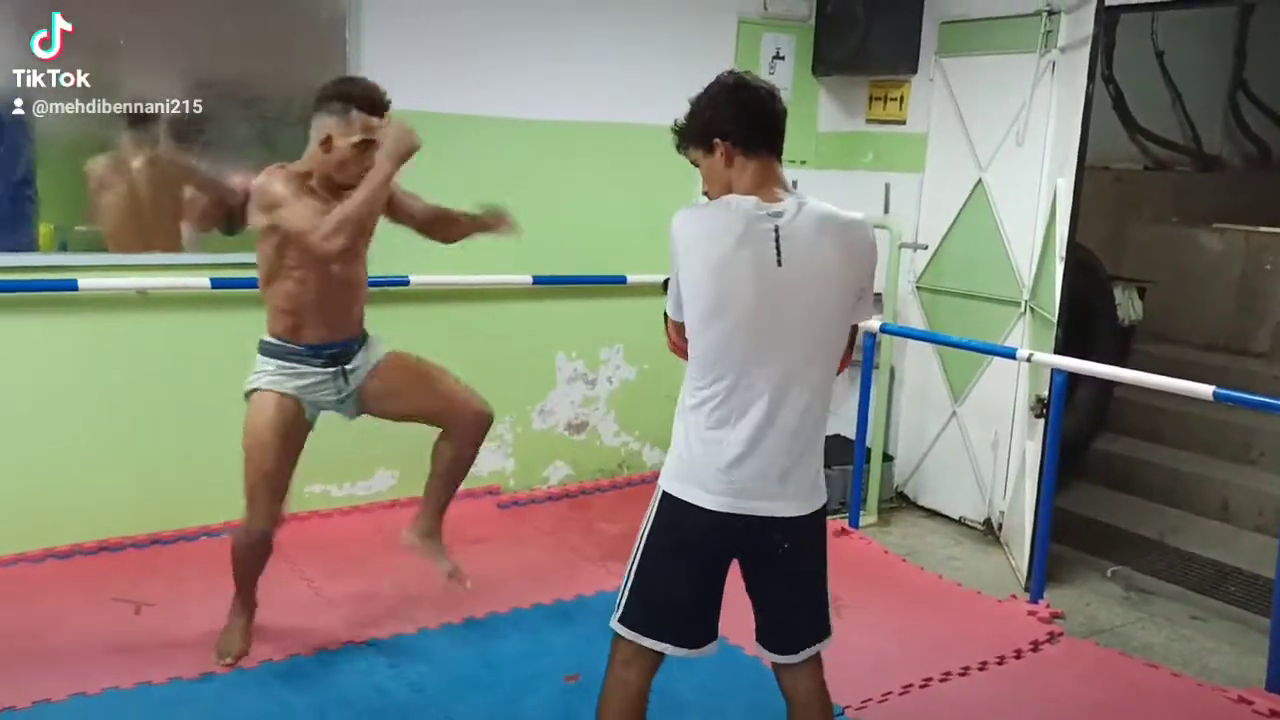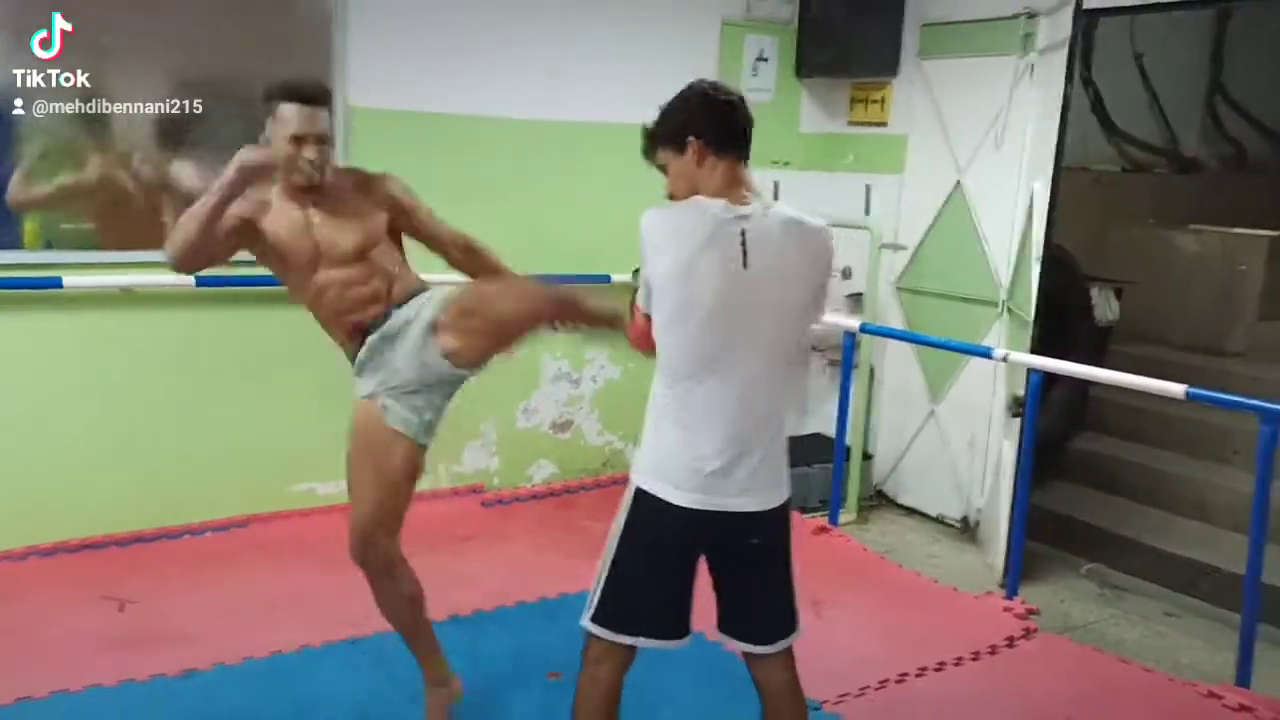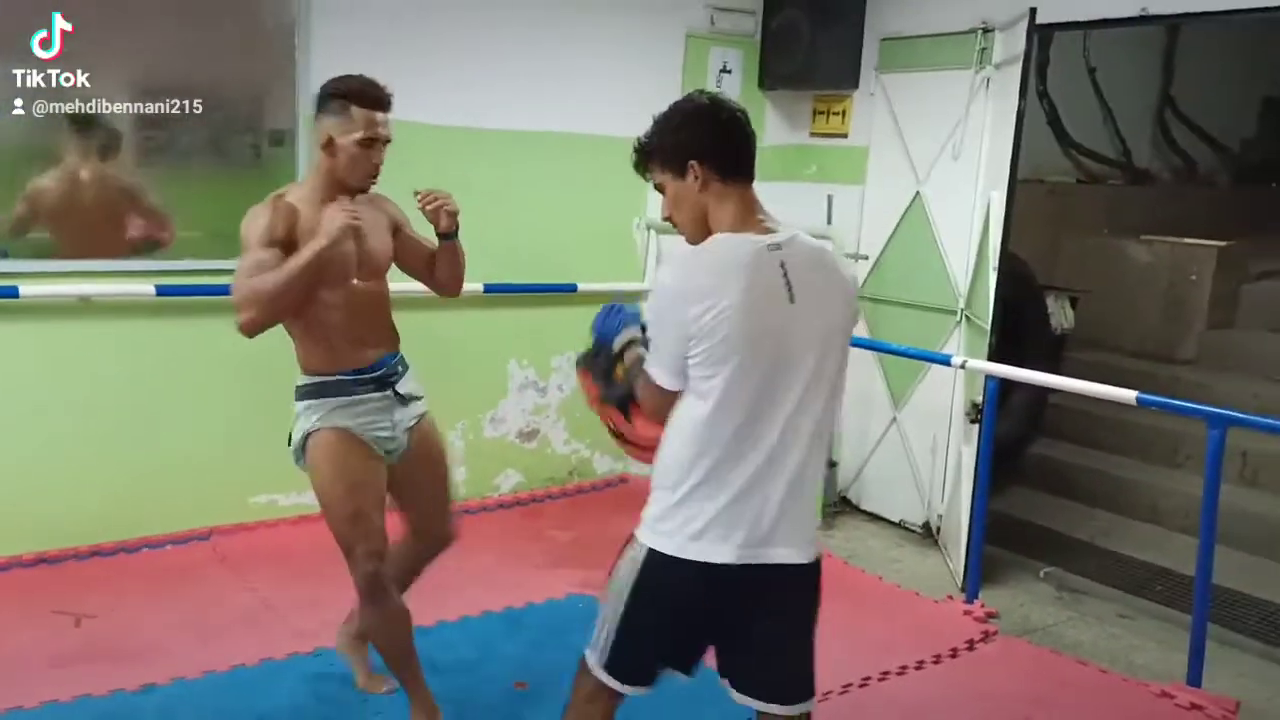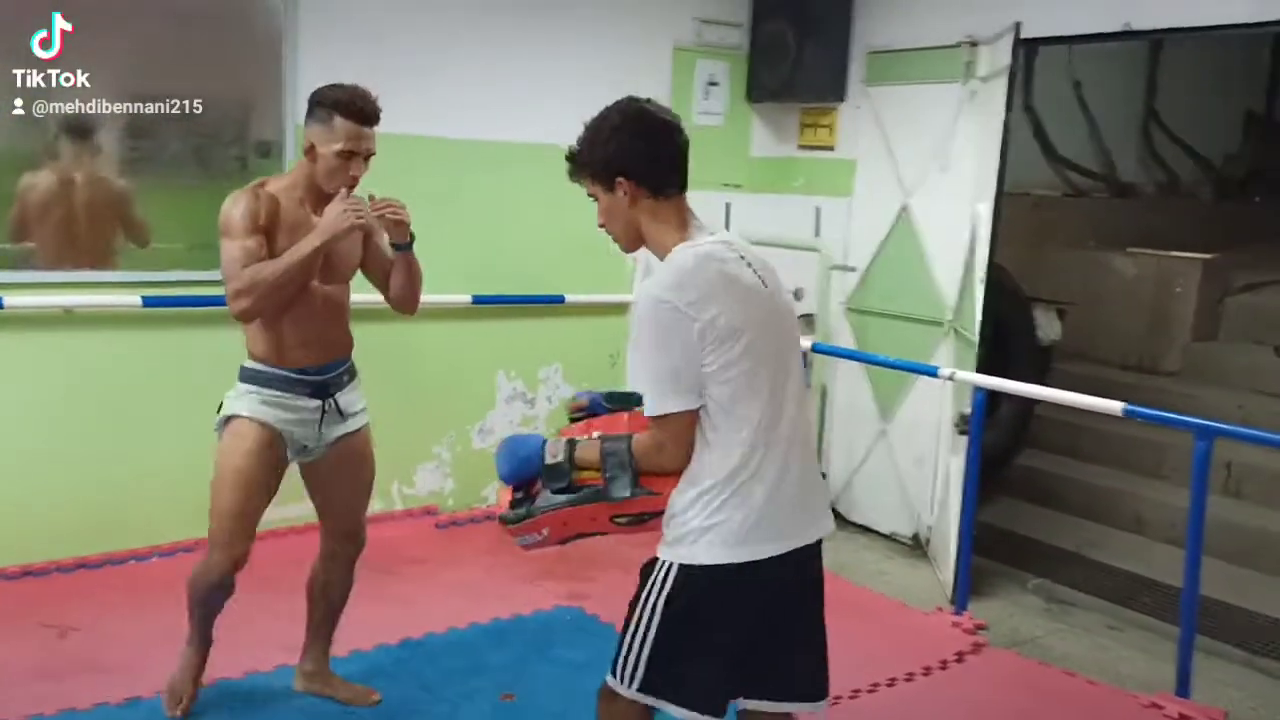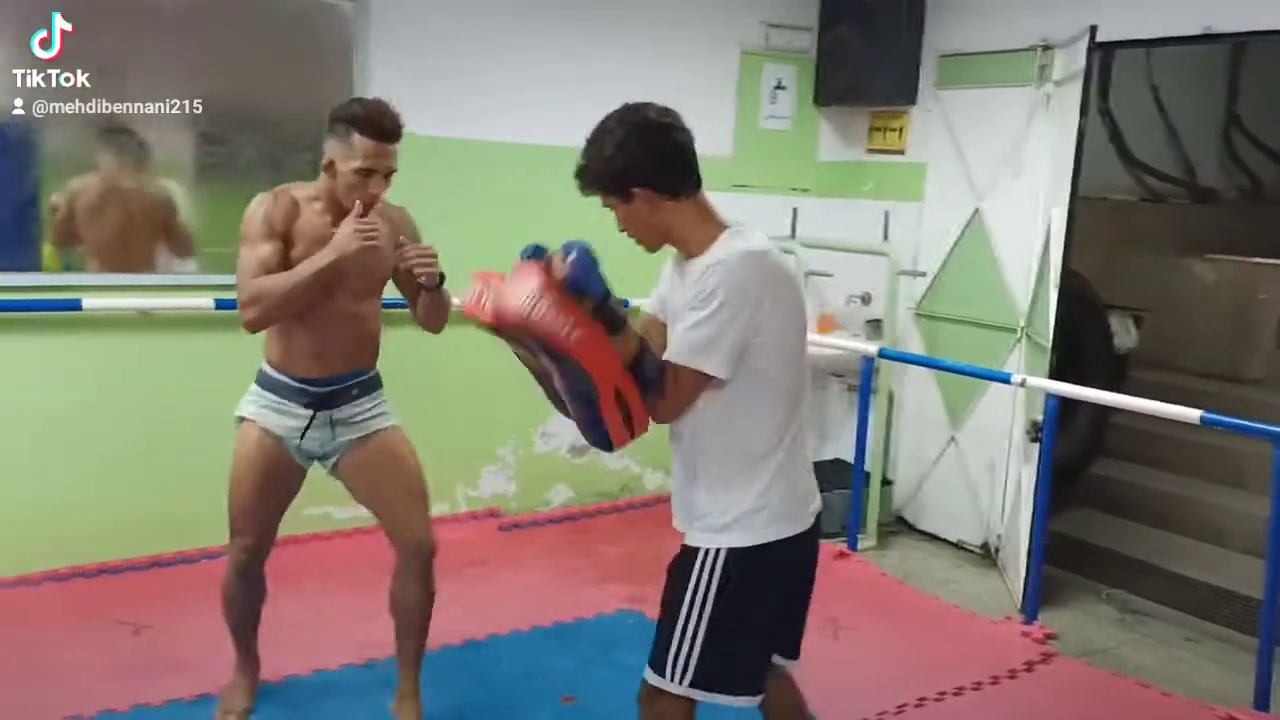
dt=0.4s
person 1, frame 1
left shoulder: (693, 229)
right shoulder: (851, 238)
right elbow: (838, 354)
left hip: (698, 488)
right hip: (793, 493)
left knee: (634, 655)
right knee: (799, 665)
person 1, frame 2
left shoulder: (662, 228)
right shoulder: (811, 238)
left hip: (671, 484)
right hip: (759, 490)
left knee: (607, 651)
right knee: (774, 659)
person 1, frame 3
left shoulder: (689, 280)
right shoulder: (833, 275)
left elbow: (658, 409)
left wrist: (627, 347)
left hip: (688, 541)
right hip: (787, 544)
person 1, frame 4
left shoulder: (668, 293)
right shoulder: (737, 259)
left elbow: (669, 450)
left wrist: (559, 452)
right wrist: (630, 405)
left hip: (718, 548)
right hip: (795, 535)
person 1, frame 5
left shoulder: (735, 272)
right shoulder: (693, 263)
left elbow: (666, 399)
right elbow: (641, 348)
left wrist: (597, 311)
right wrist: (573, 300)
left hip: (742, 529)
right hip: (776, 517)
right knee: (764, 669)
person 2, frame 1
left shoulder: (370, 184)
right shoulder: (276, 187)
left elbow: (433, 223)
right elbow: (327, 239)
left wrist: (477, 219)
right wrist: (390, 166)
left hip: (357, 356)
right hip: (286, 368)
left knee: (473, 414)
right knee: (261, 519)
left ankle: (427, 527)
right ankle: (242, 613)
person 2, frame 2
left shoulder: (374, 190)
right shoulder: (253, 213)
left elbow: (456, 246)
right elbow: (181, 258)
left wrist: (518, 284)
right wrist: (230, 181)
left hip: (428, 330)
right hip: (379, 373)
left knee: (538, 300)
right knee: (370, 545)
person 2, frame 3
left shoulder: (383, 210)
right shoulder: (273, 217)
left elbow: (447, 285)
right elbow: (249, 317)
left wrist: (447, 233)
right wrist: (323, 243)
left hip: (398, 388)
right hip: (331, 405)
left knee: (435, 536)
right knee: (373, 567)
left ankle: (356, 632)
person 2, frame 4
left shoulder: (356, 212)
right shoulder: (252, 204)
left elbow: (404, 302)
right elbow: (242, 300)
left wrist: (403, 244)
right wrist: (319, 238)
left hip: (339, 395)
right hip: (266, 396)
left knee: (346, 540)
right knee: (228, 553)
left ankle: (314, 666)
right ankle: (195, 656)
person 2, frame 5
left shoulder: (394, 224)
right shoulder: (275, 209)
left elbow: (434, 321)
right elbow: (252, 311)
left wrist: (431, 278)
right wrist: (333, 253)
left hip: (359, 406)
right hip: (278, 403)
left knee: (418, 548)
right knee: (247, 554)
right ankle: (246, 669)
